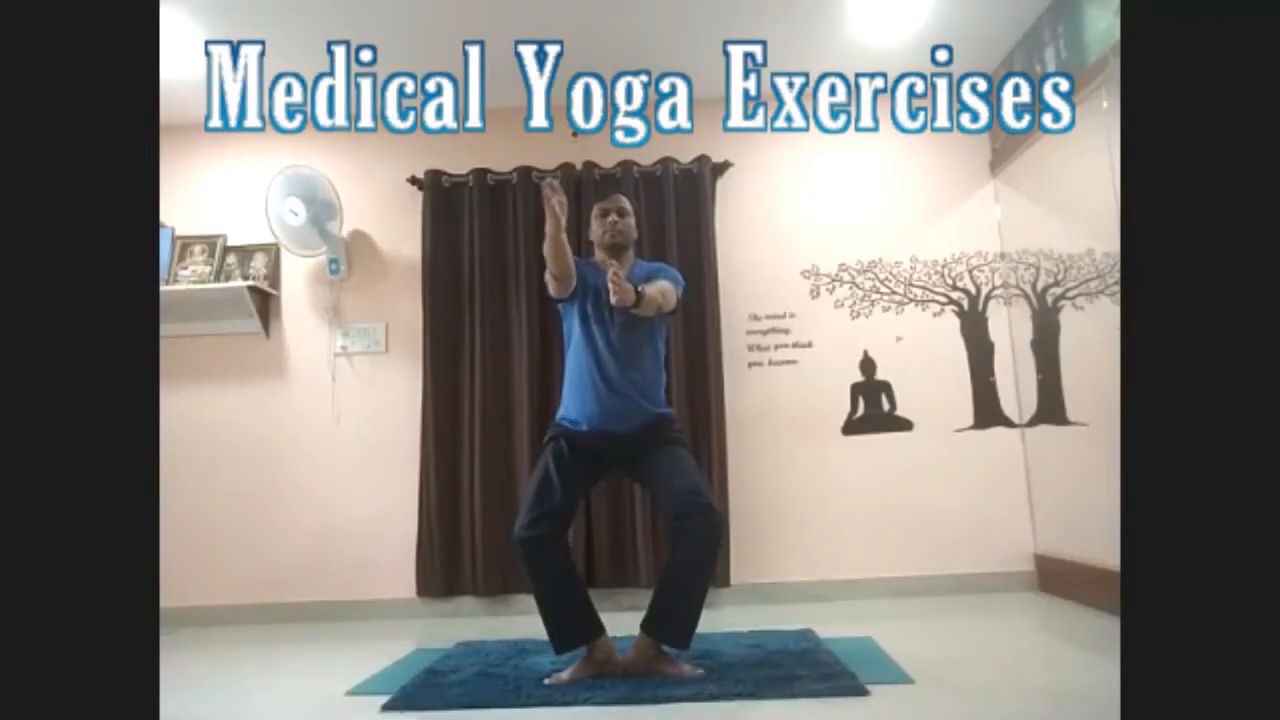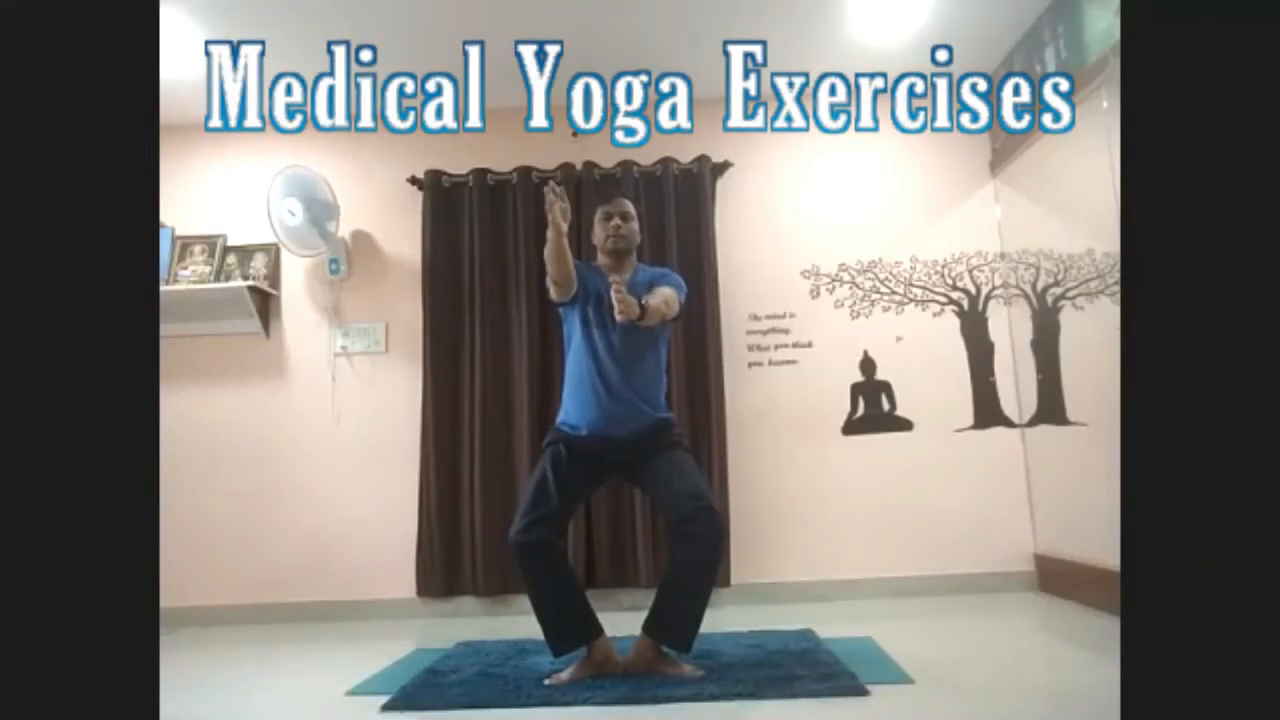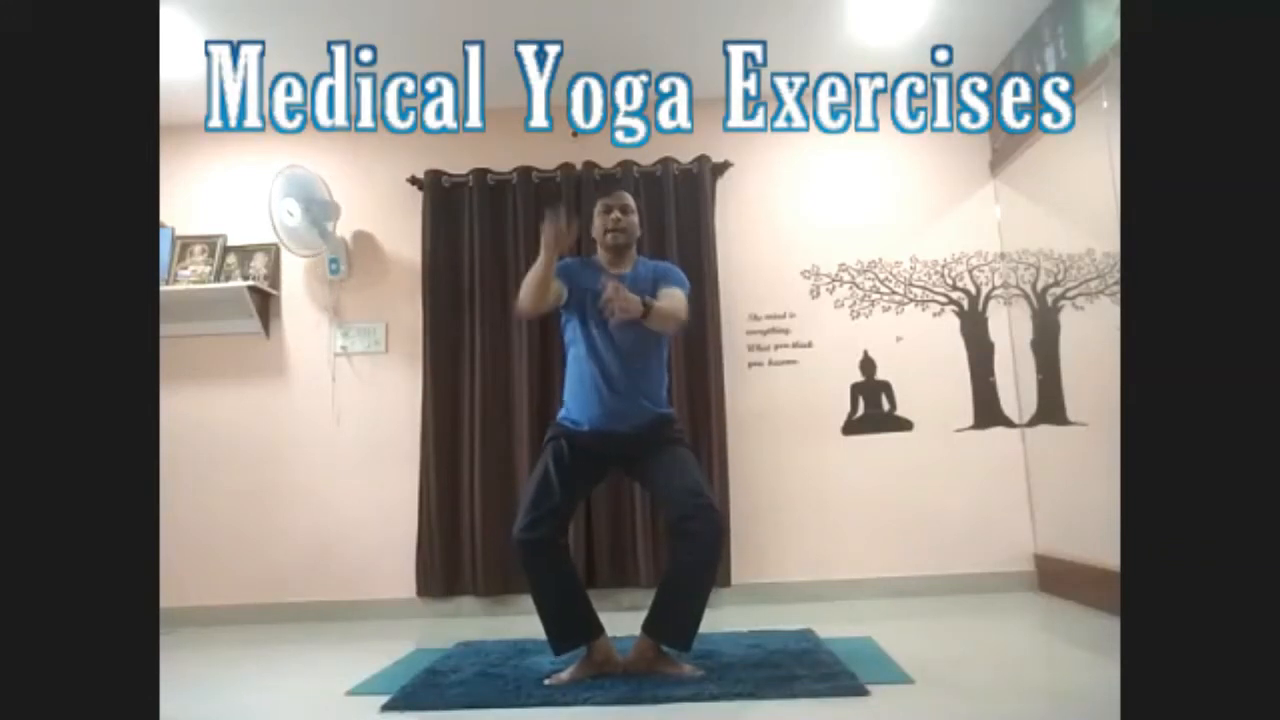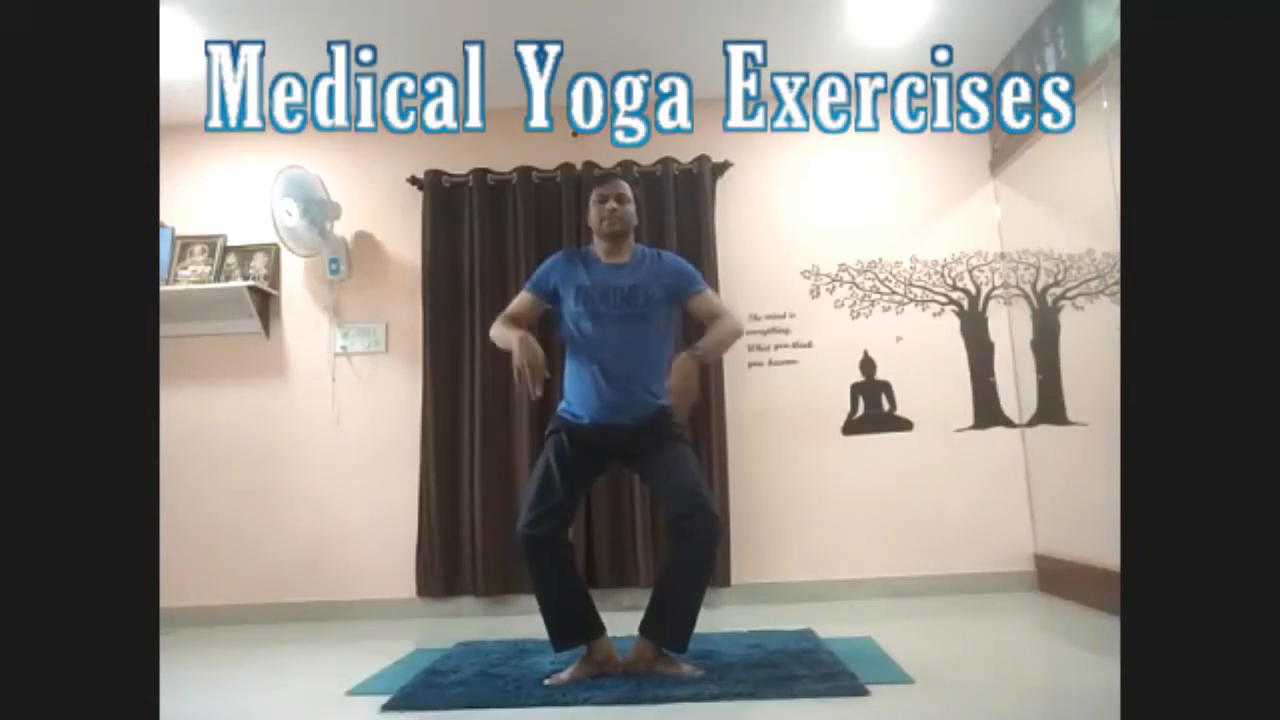
dt=0.3s
person 1, frame 1
left shoulder: (661, 274)
right shoulder: (576, 277)
left elbow: (659, 299)
right elbow: (558, 273)
left wrist: (632, 297)
right wrist: (554, 224)
left hip: (650, 429)
right hip: (577, 431)
left knee: (701, 520)
right knee: (533, 532)
left ankle: (651, 646)
right ankle: (595, 648)
person 1, frame 2
left shoulder: (664, 280)
right shoulder: (577, 281)
left elbow: (663, 307)
right elbow: (558, 276)
left wrist: (638, 309)
right wrist: (556, 229)
left hip: (651, 434)
right hip: (576, 436)
left knee: (703, 524)
right knee: (528, 537)
left ankle: (652, 647)
right ankle: (595, 649)
person 1, frame 3
left shoulder: (664, 275)
right shoulder: (572, 274)
left elbow: (674, 314)
right elbow: (528, 306)
left wrist: (639, 307)
right wrist: (548, 253)
left hip: (652, 429)
right hip: (578, 431)
left knee: (703, 523)
right knee: (531, 533)
left ankle: (652, 646)
right ankle: (595, 648)
person 1, frame 4
left shoulder: (668, 268)
right shoulder: (562, 268)
left elbow: (728, 321)
right elbow: (501, 323)
left wrist: (694, 357)
right wrist: (519, 339)
left hip: (653, 422)
right hip: (578, 425)
left knee: (699, 522)
right knee: (536, 530)
left ankle: (652, 646)
right ankle: (595, 648)
